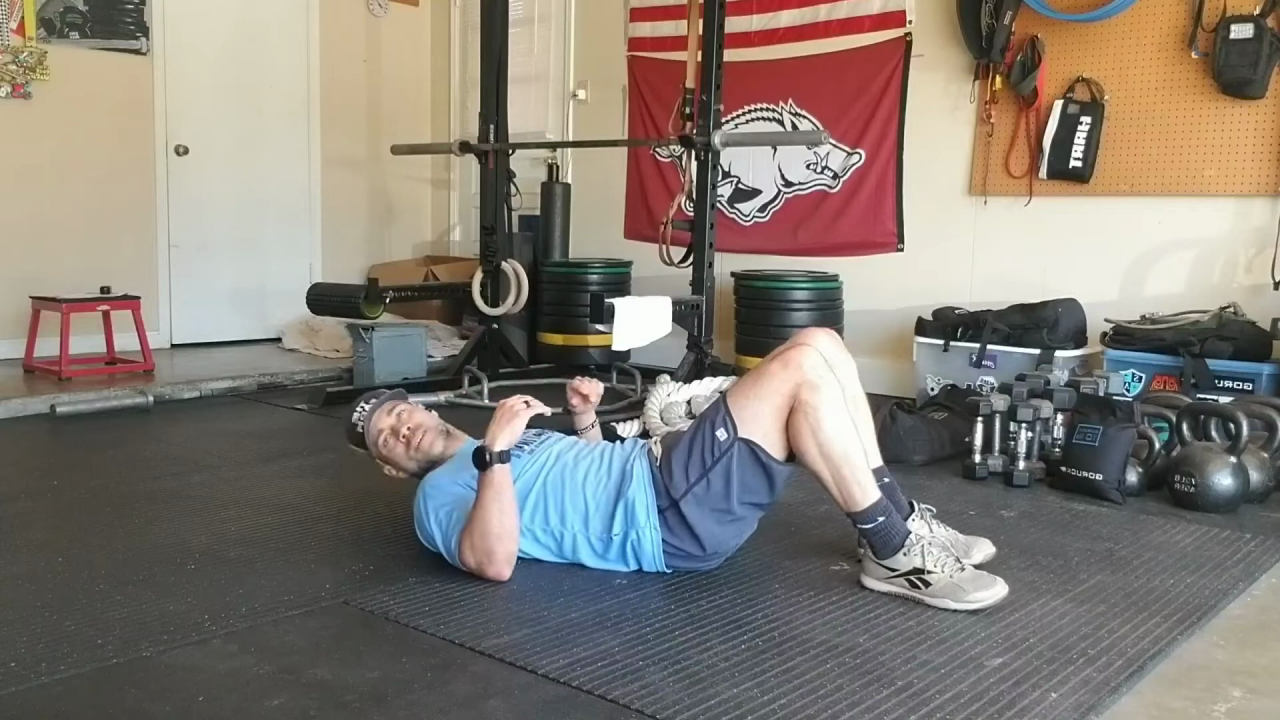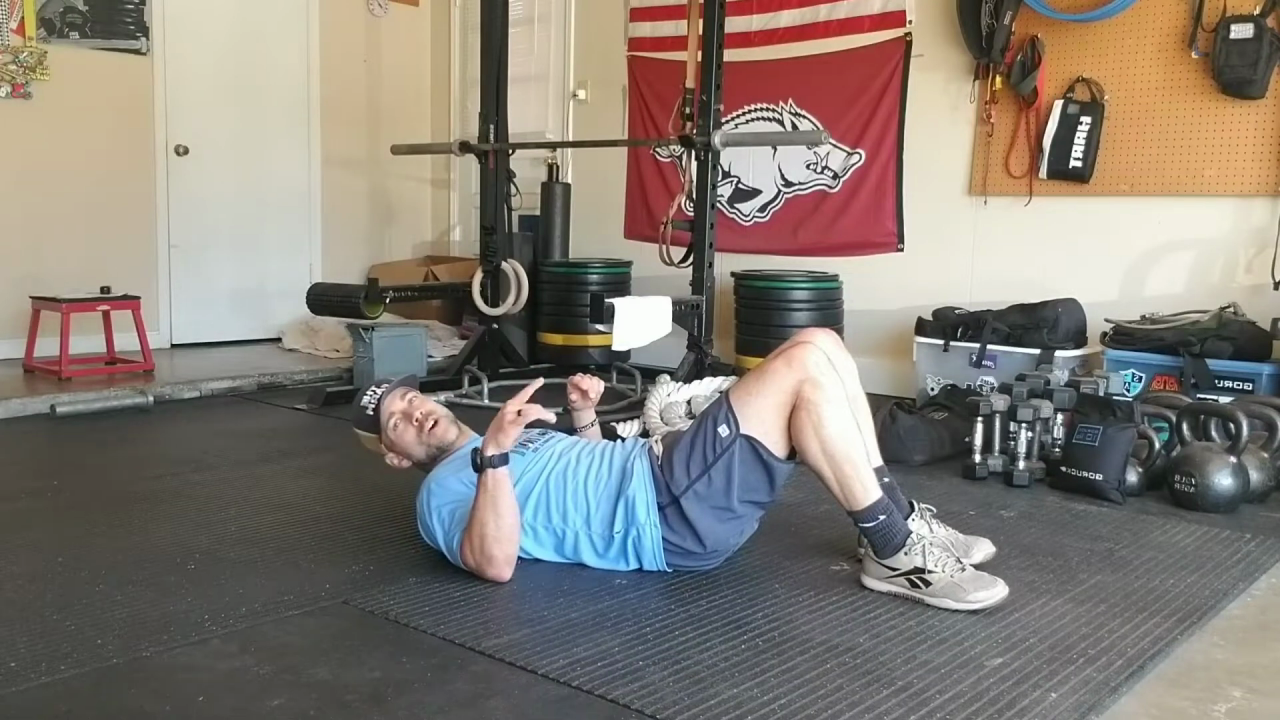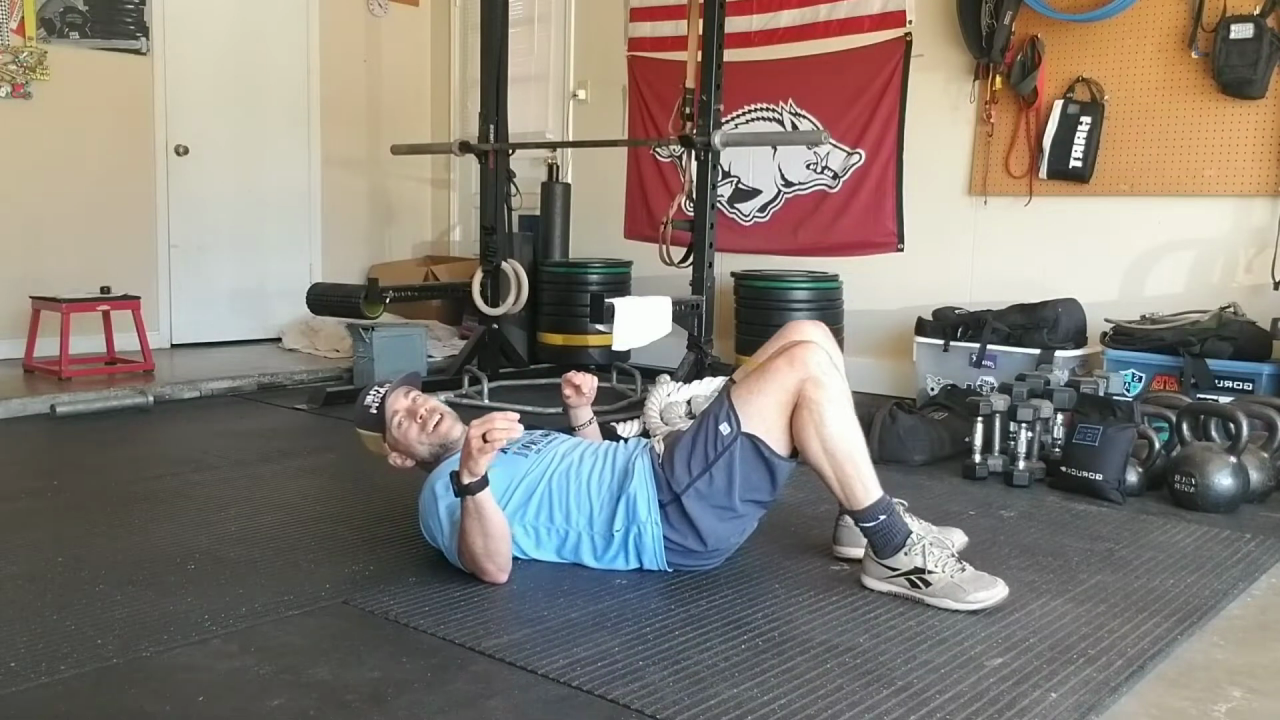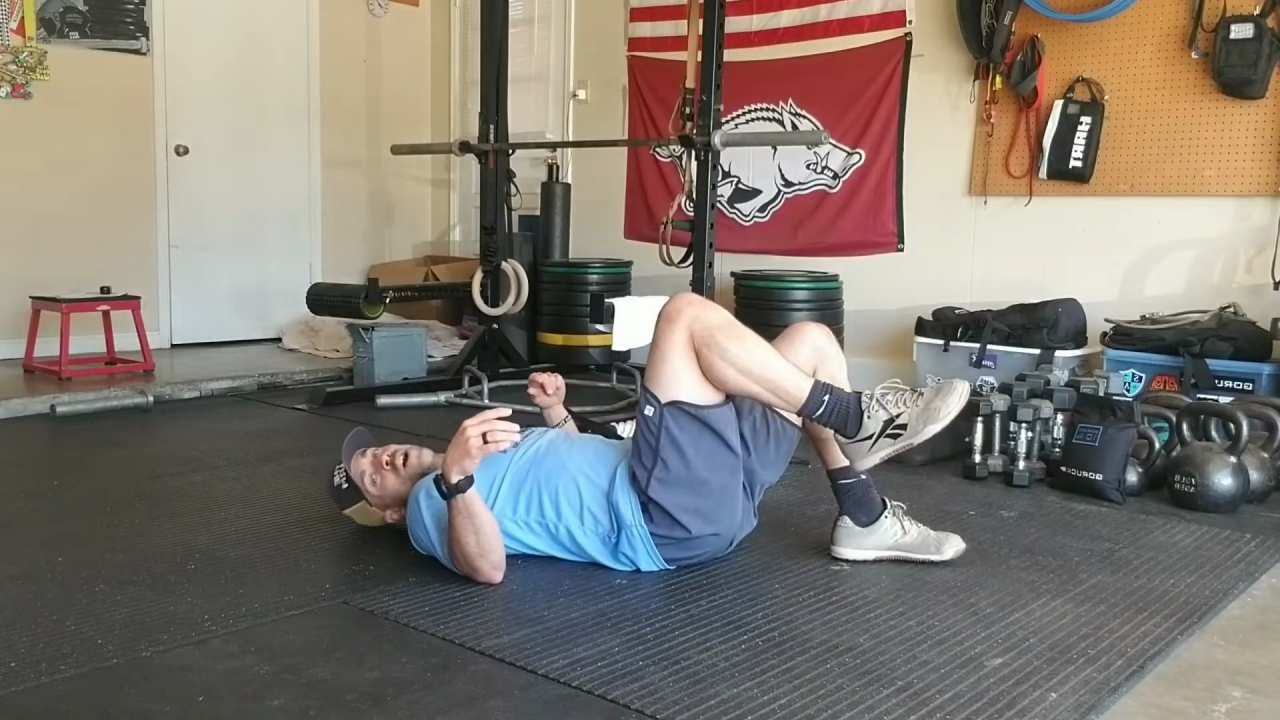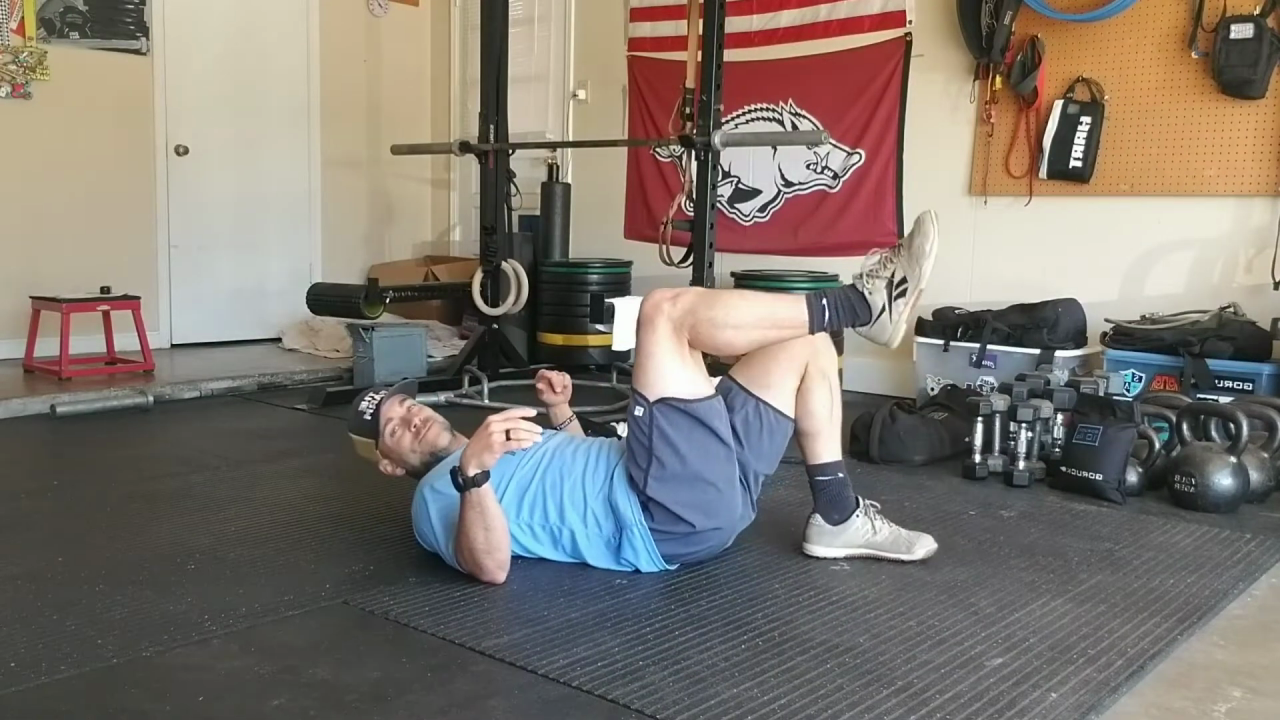
dt=1s
person 1, frame 1
left shoulder: (481, 460)
right shoulder: (439, 497)
right elbow: (496, 563)
left wrist: (585, 419)
right wrist: (494, 449)
left hip: (658, 469)
right hip: (669, 522)
left knee: (820, 344)
right knee: (804, 370)
left ankle: (895, 517)
right ankle: (894, 554)
person 1, frame 2
left shoulder: (493, 446)
right shoulder: (443, 491)
right elbow: (495, 564)
left wrist: (582, 417)
right wrist: (493, 453)
left hip: (658, 467)
right hip: (671, 517)
left knee: (819, 345)
right knee: (806, 368)
left ankle: (895, 516)
right ankle: (895, 552)
person 1, frame 3
left shoulder: (495, 446)
right shoulder: (443, 493)
right elbow: (494, 567)
left wrist: (580, 413)
right wrist: (470, 475)
left hip: (662, 467)
right hip: (673, 520)
left knee: (808, 335)
right knee: (807, 370)
left ankle: (866, 519)
right ankle: (895, 554)
person 1, frame 4
left shoulder: (473, 466)
right shoulder: (431, 504)
right elbow: (487, 567)
left wrist: (555, 414)
right wrist: (456, 476)
left hip: (709, 487)
right hip: (665, 519)
left knee: (812, 340)
right knee: (687, 315)
left ankle: (865, 520)
right ankle: (858, 423)
person 1, frame 5
left shoulder: (489, 448)
right shoulder: (437, 497)
right elbow: (491, 566)
left wrist: (560, 414)
right wrist: (473, 467)
left hip: (713, 484)
right hip: (670, 518)
left knee: (806, 341)
right knee: (666, 313)
left ankle: (839, 518)
right ankle: (863, 305)
